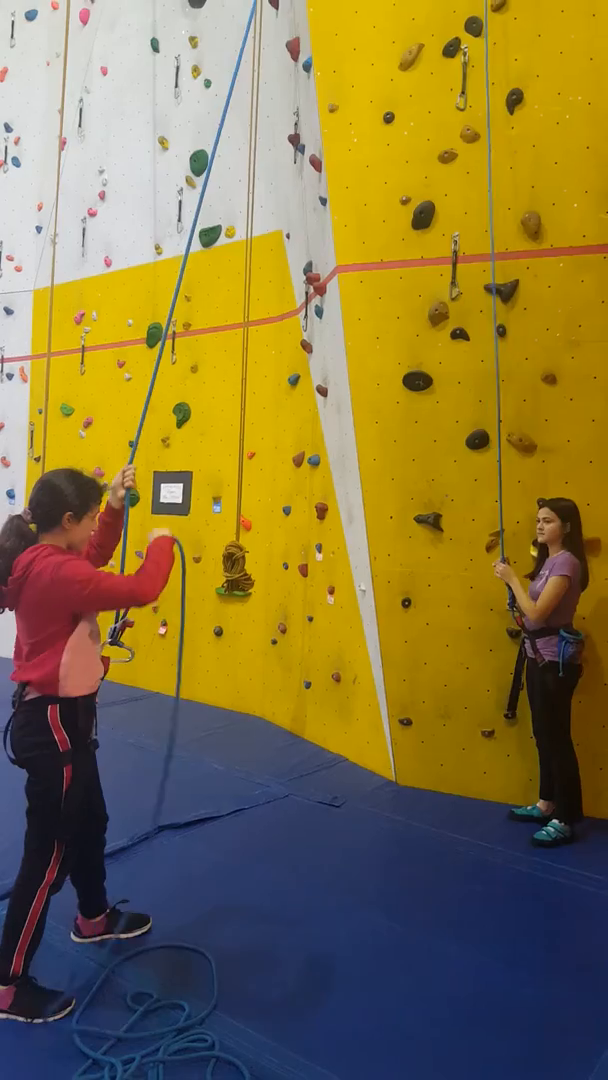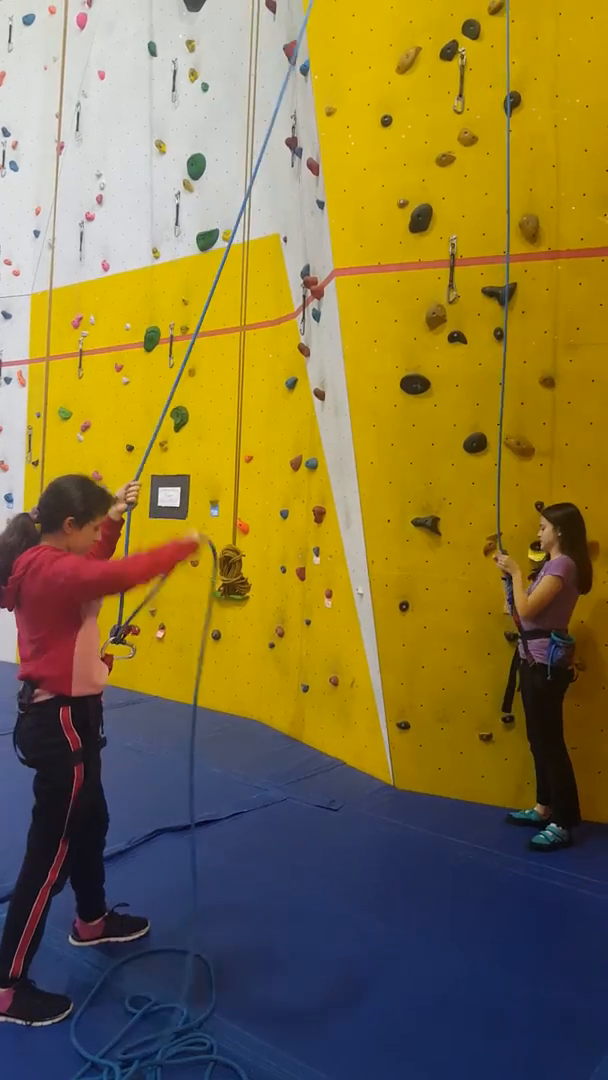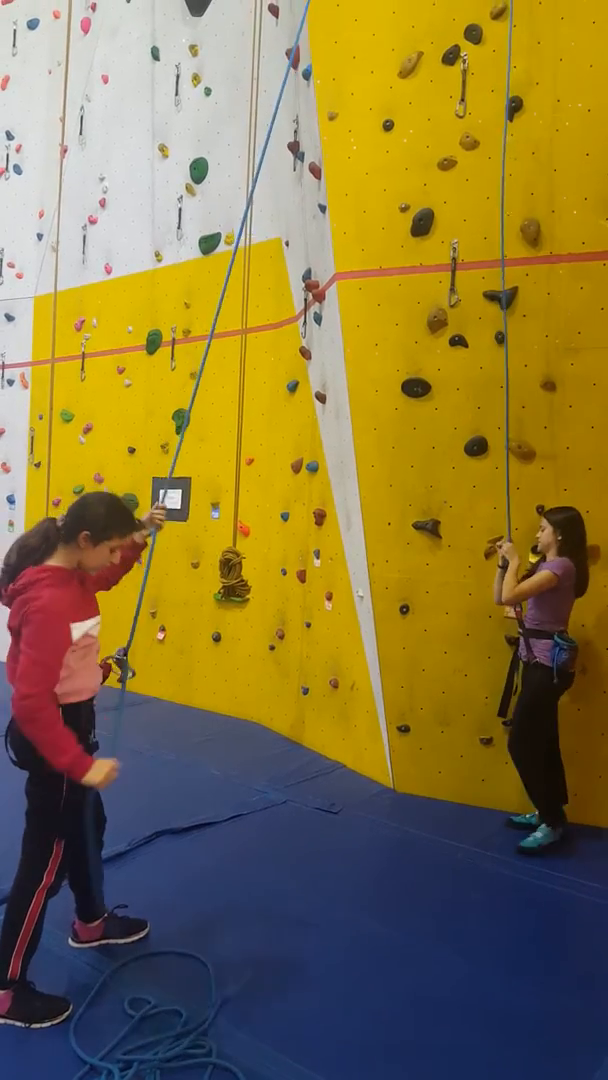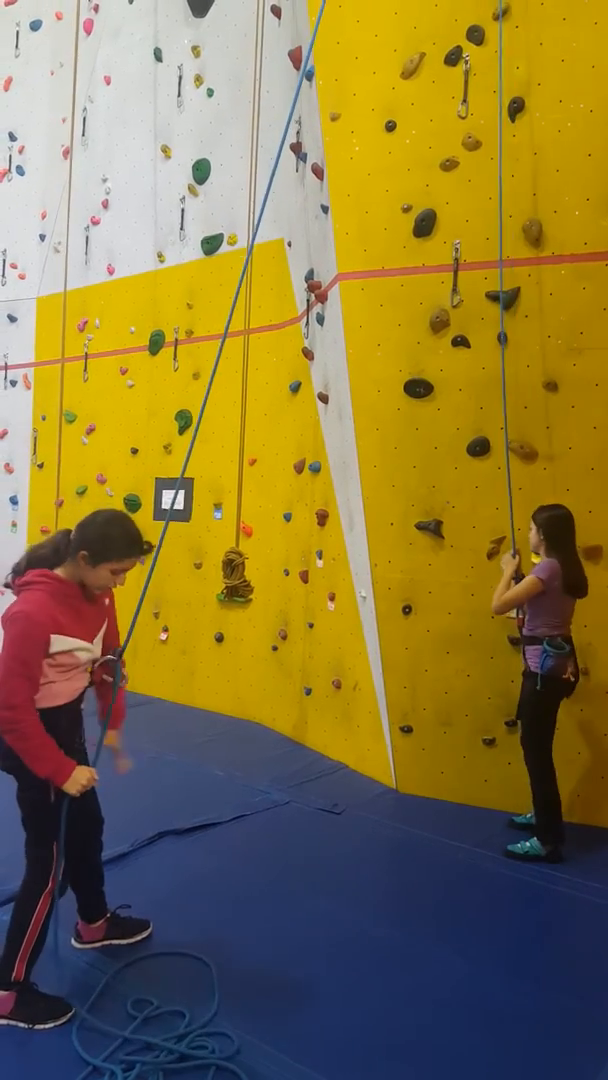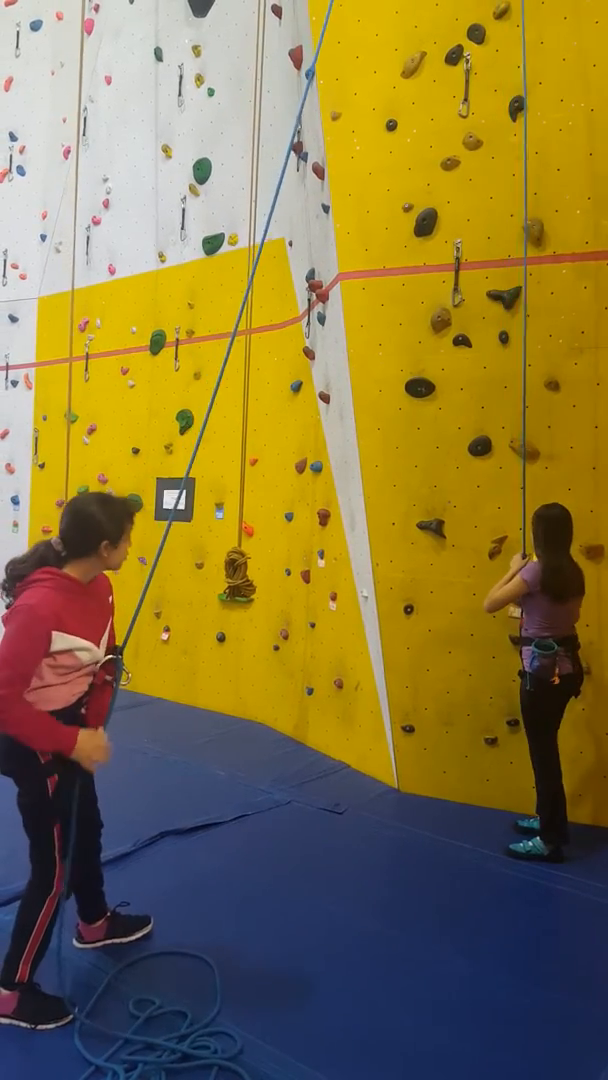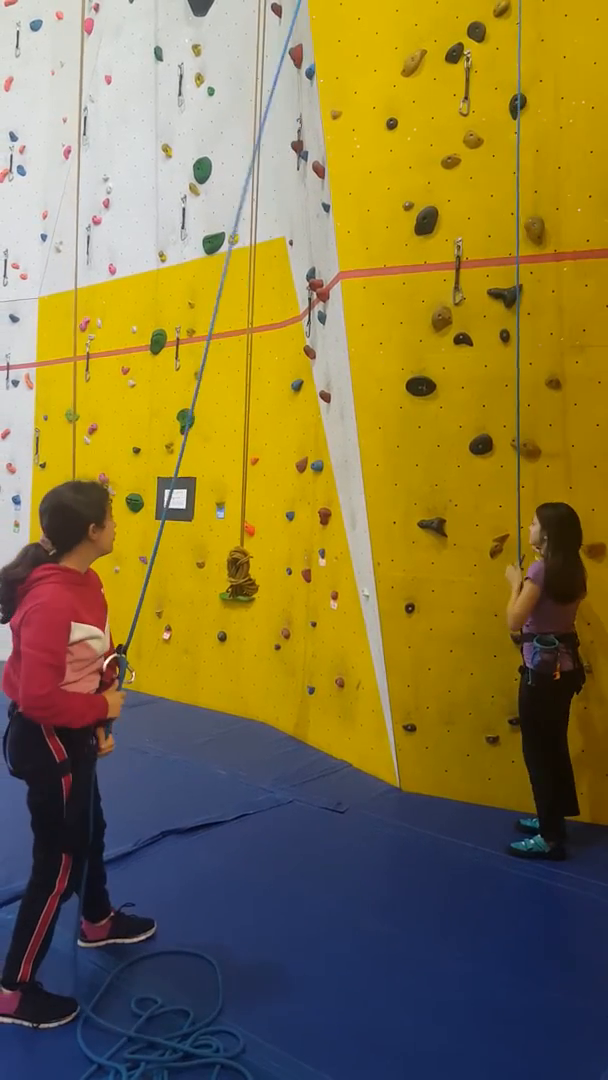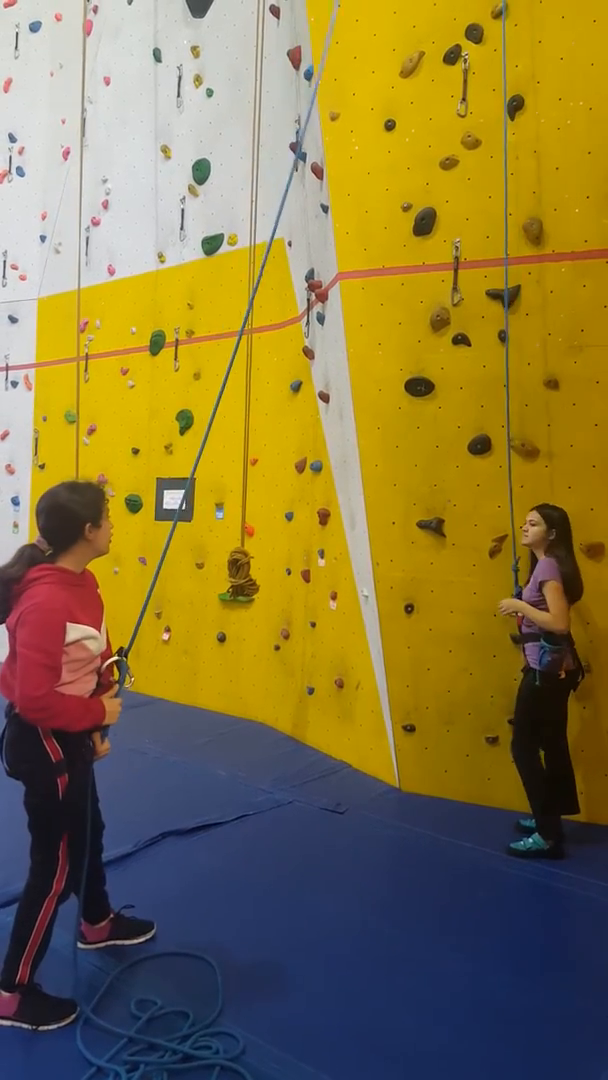
dt=0.4s
person 1, frame 1
right shoulder: (54, 572)
left elbow: (95, 557)
right elbow: (138, 591)
left wrist: (116, 503)
right wrist: (162, 544)
left hip: (65, 717)
right hip: (51, 724)
left knee: (90, 822)
right knee: (48, 852)
left ankle: (94, 917)
person 1, frame 2
right shoulder: (51, 572)
left elbow: (90, 566)
right elbow: (118, 572)
left wrist: (116, 516)
right wrist: (184, 545)
left hip: (59, 716)
right hip: (61, 723)
left knee: (90, 822)
right knee: (51, 851)
left ankle: (93, 919)
person 1, frame 3
left shoulder: (66, 575)
right shoulder: (48, 602)
left elbow: (104, 578)
left wrist: (139, 539)
right wrist: (80, 763)
left hip: (69, 723)
right hip: (51, 733)
left knee: (86, 827)
right knee: (45, 855)
left ankle: (91, 922)
person 1, frame 4
left shoulder: (93, 593)
left elbow: (107, 656)
left wrist: (113, 722)
right wrist: (61, 770)
left hip: (65, 724)
left knee: (86, 828)
right knee: (49, 860)
left ankle: (94, 922)
person 1, frame 5
left shoulder: (98, 588)
left wrist: (95, 723)
right wrist: (71, 742)
left hip: (69, 728)
left knee: (86, 830)
right knee: (54, 862)
left ankle: (95, 922)
person 1, frame 6
left shoulder: (84, 582)
right shoulder: (50, 602)
left wrist: (100, 723)
right wrist: (102, 709)
left hip: (72, 735)
right hip: (45, 741)
left knee: (89, 832)
right knee: (58, 860)
left ankle: (98, 922)
person 1, frame 7
left shoulder: (79, 582)
right shoulder: (46, 601)
left wrist: (96, 725)
right wrist: (98, 714)
left hip: (69, 736)
left knee: (87, 833)
right knee: (55, 863)
left ankle: (98, 923)
person 2, frame 1
left shoulder: (566, 562)
right shoulder: (548, 560)
left elbow: (537, 613)
right elbow: (530, 611)
left wrist: (512, 579)
right wrist: (512, 582)
left hip: (556, 660)
right hip: (538, 657)
left knee: (556, 738)
right knee: (543, 736)
left ankle: (565, 820)
right ankle: (547, 805)
person 2, frame 2
left shoulder: (562, 565)
right shoulder: (553, 565)
left elbow: (526, 610)
right elbow: (519, 611)
left wrist: (516, 572)
right wrist: (509, 573)
left hip: (547, 661)
right hip: (535, 659)
left knee: (550, 742)
right knee: (539, 739)
left ankle: (563, 824)
right ankle: (544, 808)
person 2, frame 3
left shoulder: (562, 567)
right shoulder: (546, 566)
left elbow: (509, 596)
right elbow: (500, 598)
left wrist: (514, 560)
right wrist: (504, 562)
left hip: (547, 664)
right hip: (538, 662)
left knee: (520, 743)
right knee: (540, 741)
left ankle: (551, 822)
right ankle: (545, 812)
person 2, frame 4
left shoulder: (548, 568)
right shoulder: (561, 568)
left elbow: (499, 606)
right elbow: (529, 606)
left wrist: (508, 571)
right wrist: (515, 573)
left hip: (544, 668)
right hip: (553, 665)
left knee: (535, 752)
right knee: (536, 745)
left ankle: (547, 840)
right ankle: (544, 813)
person 2, frame 5
left shoulder: (536, 569)
right shoulder: (572, 571)
left elbow: (490, 604)
left wrist: (514, 569)
left hip: (542, 668)
right hip: (565, 667)
left knee: (543, 751)
right knee: (543, 745)
left ankle: (550, 840)
right ankle: (549, 819)
person 2, frame 6
left shoulder: (541, 569)
right shoulder: (572, 569)
left elbow: (514, 622)
left wrist: (515, 583)
left hip: (542, 666)
right hip: (565, 664)
left knee: (536, 750)
right knee: (553, 746)
left ankle: (550, 838)
right ankle: (552, 819)
person 2, frame 7
left shoulder: (548, 566)
right shoulder: (552, 565)
left elbow: (559, 623)
left wrist: (520, 606)
right wrist: (525, 606)
left hip: (545, 667)
right hip: (557, 665)
left knee: (524, 748)
right knee: (553, 744)
left ankle: (548, 836)
right ankle: (550, 820)
